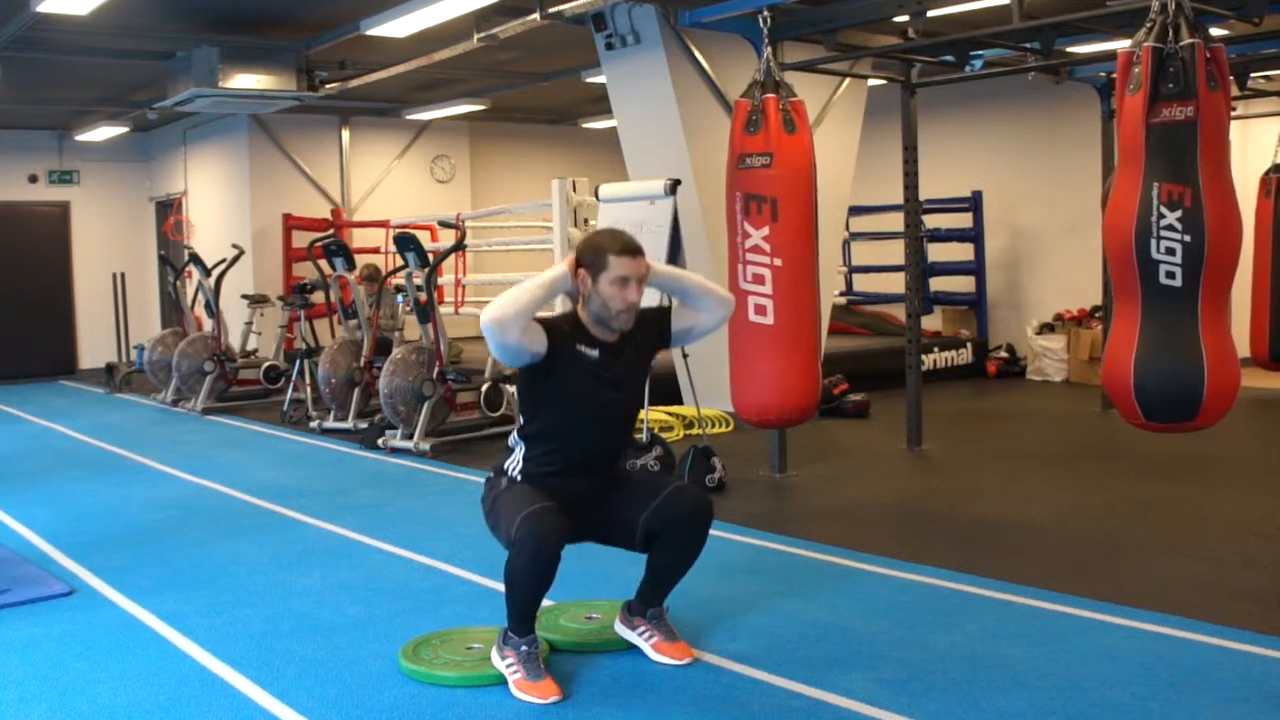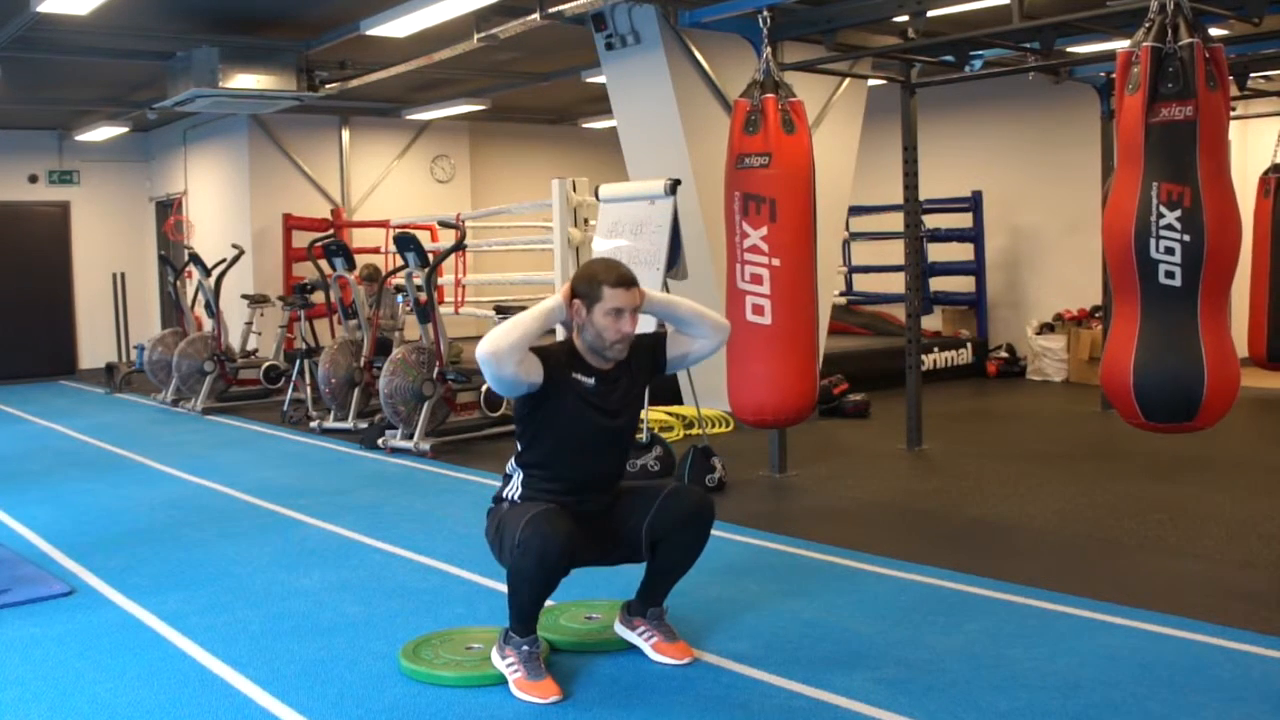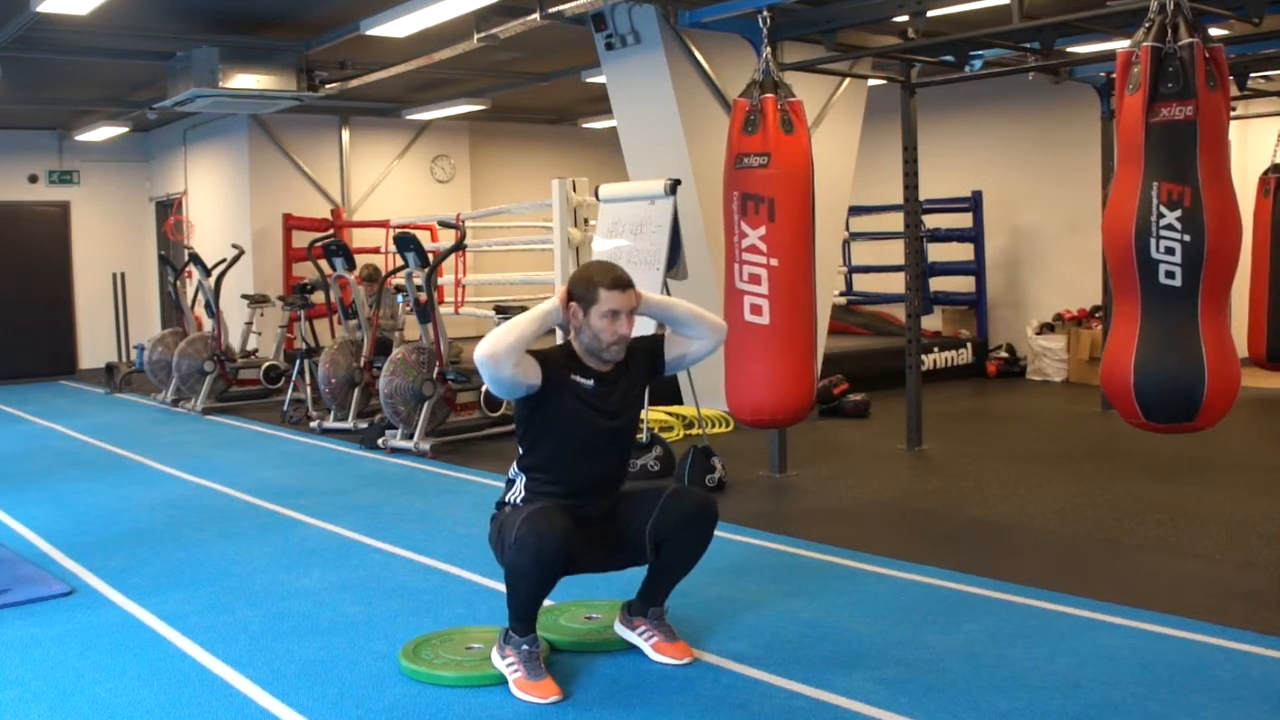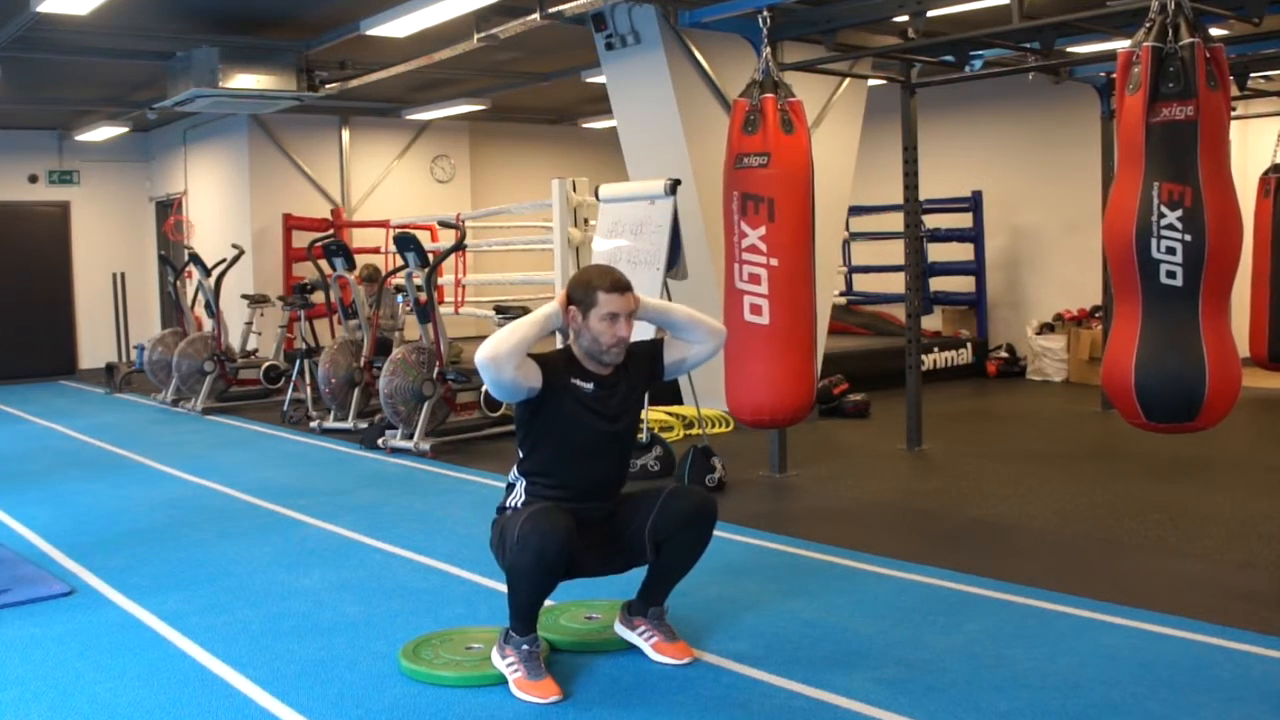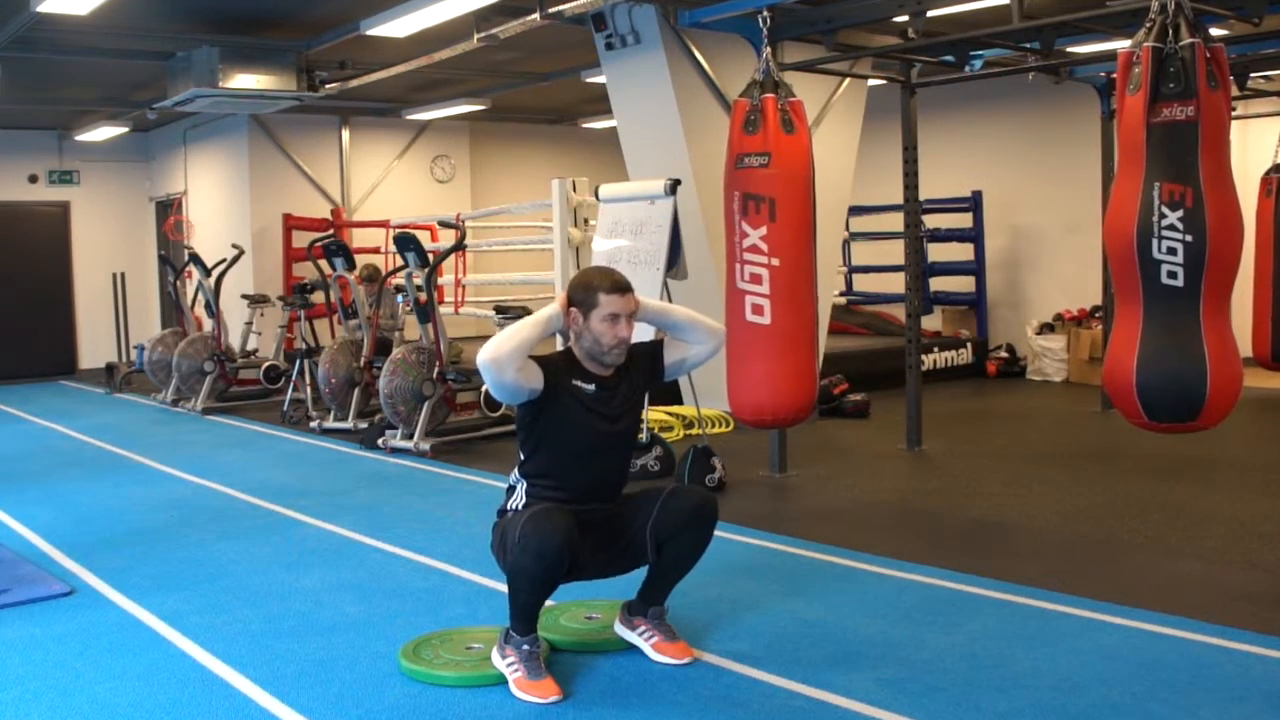
dt=0.3s
person 1, frame 1
left shoulder: (644, 330)
right shoulder: (551, 340)
left elbow: (719, 305)
right elbow: (496, 323)
left wrist: (655, 271)
right wrist: (558, 275)
left hip: (603, 487)
right hip: (526, 487)
left knee: (690, 508)
right knee: (541, 532)
left ankle: (642, 614)
right ankle: (516, 642)
person 1, frame 2
left shoulder: (640, 357)
right shoulder: (547, 367)
left elbow: (715, 332)
right elbow: (492, 355)
left wrist: (648, 300)
right wrist: (553, 306)
left hip: (604, 512)
right hip: (528, 516)
left knee: (692, 509)
right knee: (548, 536)
left ankle: (641, 615)
right ankle: (517, 643)
person 1, frame 3
left shoulder: (638, 358)
right shoulder: (545, 370)
left elbow: (712, 332)
right elbow: (489, 357)
left wrist: (646, 301)
right wrist: (550, 309)
left hip: (607, 518)
right hip: (532, 519)
left knee: (694, 509)
right knee: (544, 533)
left ankle: (643, 615)
right ankle: (517, 642)
person 1, frame 4
left shoulder: (637, 363)
right shoulder: (546, 374)
left elbow: (711, 337)
right elbow: (490, 360)
left wrist: (644, 306)
right wrist: (549, 313)
left hip: (607, 522)
right hip: (533, 525)
left knee: (694, 508)
right knee: (547, 532)
left ankle: (642, 615)
right ankle: (517, 643)
person 1, frame 5
left shoulder: (638, 364)
right shoulder: (547, 377)
left elbow: (711, 337)
right elbow: (493, 362)
left wrist: (644, 308)
right wrist: (551, 314)
left hip: (608, 523)
right hip: (534, 525)
left knee: (696, 508)
right knee: (548, 533)
left ankle: (642, 614)
right ankle: (518, 642)
